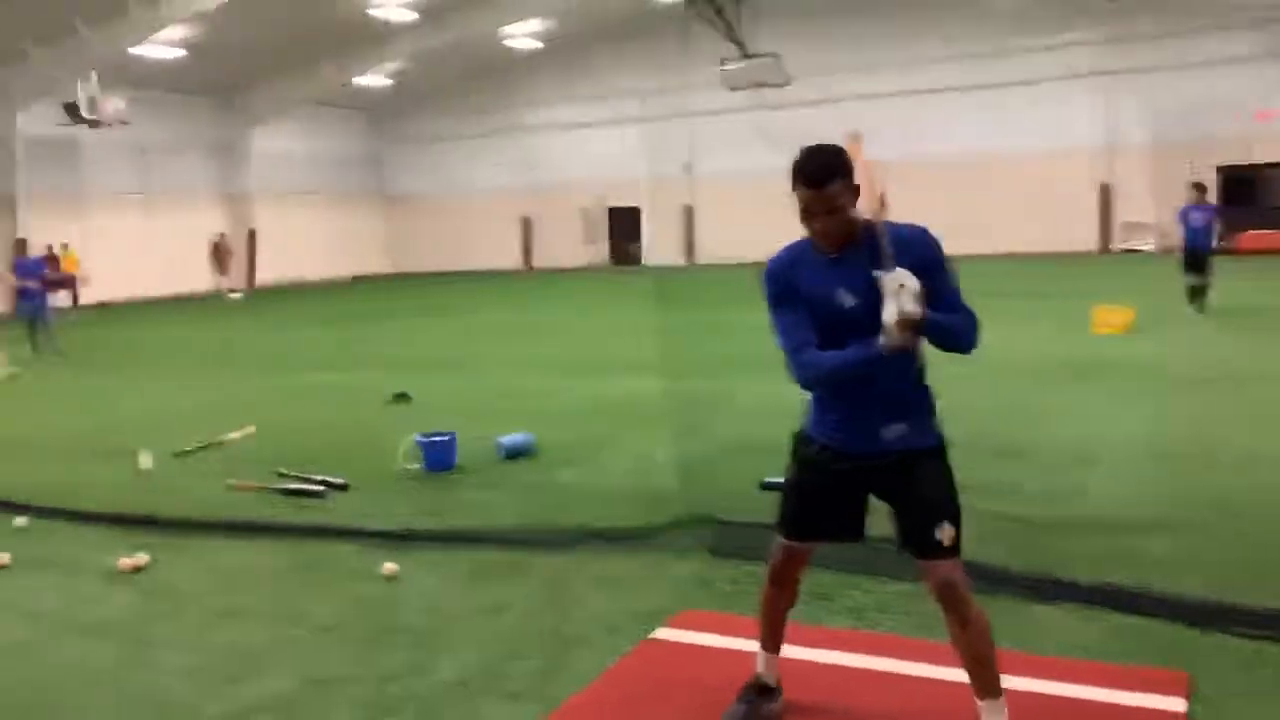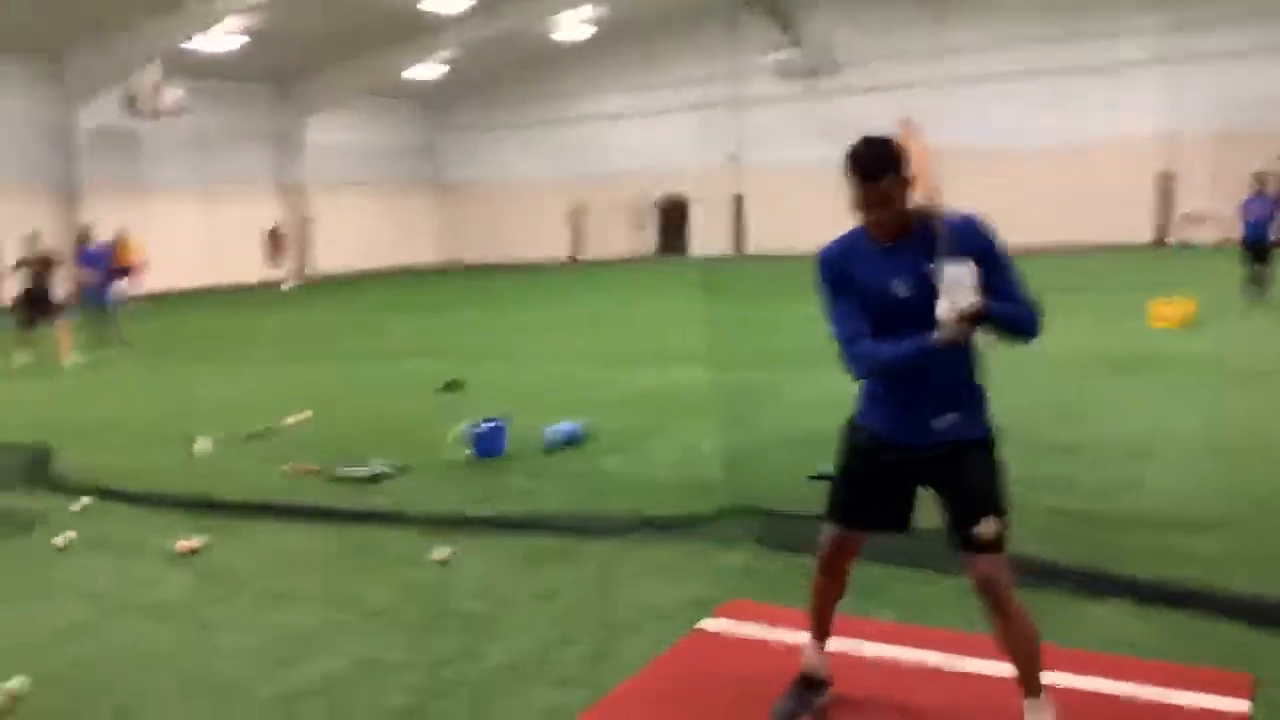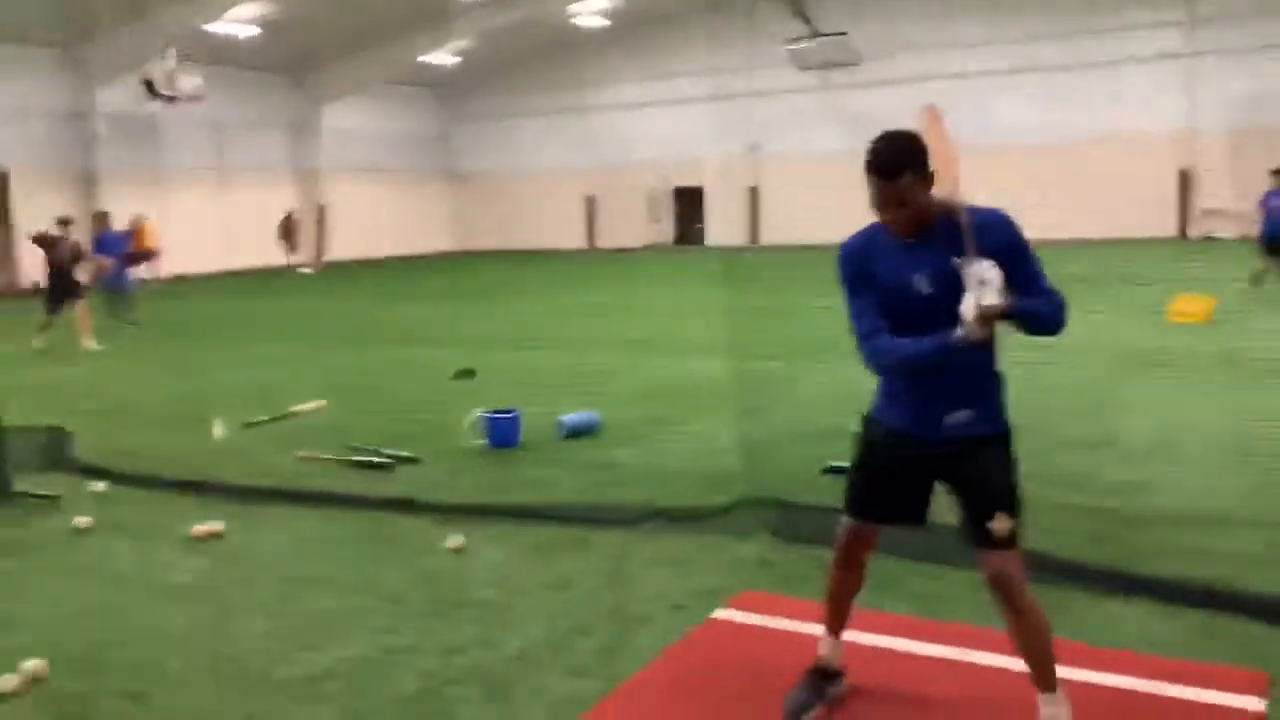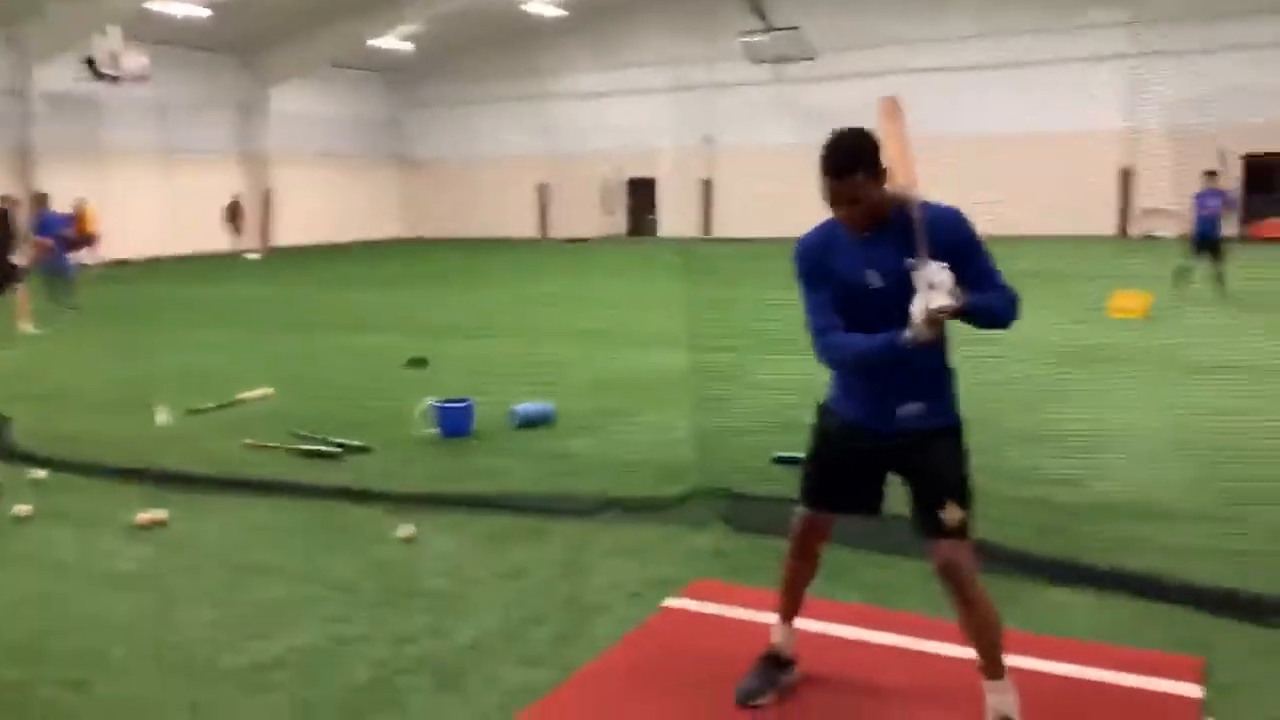
dt=0.1s
person 1, frame 1
left shoulder: (913, 246)
right shoulder: (784, 271)
left elbow: (965, 335)
right elbow: (806, 368)
left wrist: (920, 316)
right wrist: (884, 344)
left hip: (911, 445)
right hip: (829, 443)
left knee: (950, 586)
right knee: (784, 563)
person 1, frame 2
left shoulder: (965, 237)
right shoulder: (838, 261)
left elbow: (1025, 322)
right elbow: (859, 357)
left wrist: (981, 308)
right wrist: (937, 339)
left hip: (959, 435)
right hip: (880, 432)
left knee: (991, 579)
right knee: (835, 551)
right ankle: (814, 673)
person 1, frame 3
left shoulder: (990, 230)
right shoulder: (859, 254)
left elbow: (1052, 315)
right elbow: (877, 352)
left wrist: (1006, 305)
right wrist: (959, 337)
left hip: (975, 431)
right hip: (897, 426)
left knee: (1005, 575)
right knee: (851, 543)
right ankle: (828, 665)
person 1, frame 4
left shoulder: (942, 226)
right shoulder: (815, 249)
left elbow: (1004, 307)
right elbow: (829, 345)
left wrist: (959, 301)
right wrist: (906, 338)
left hip: (927, 422)
right hip: (850, 416)
left knee: (953, 563)
right knee: (806, 533)
right ankle: (781, 653)
